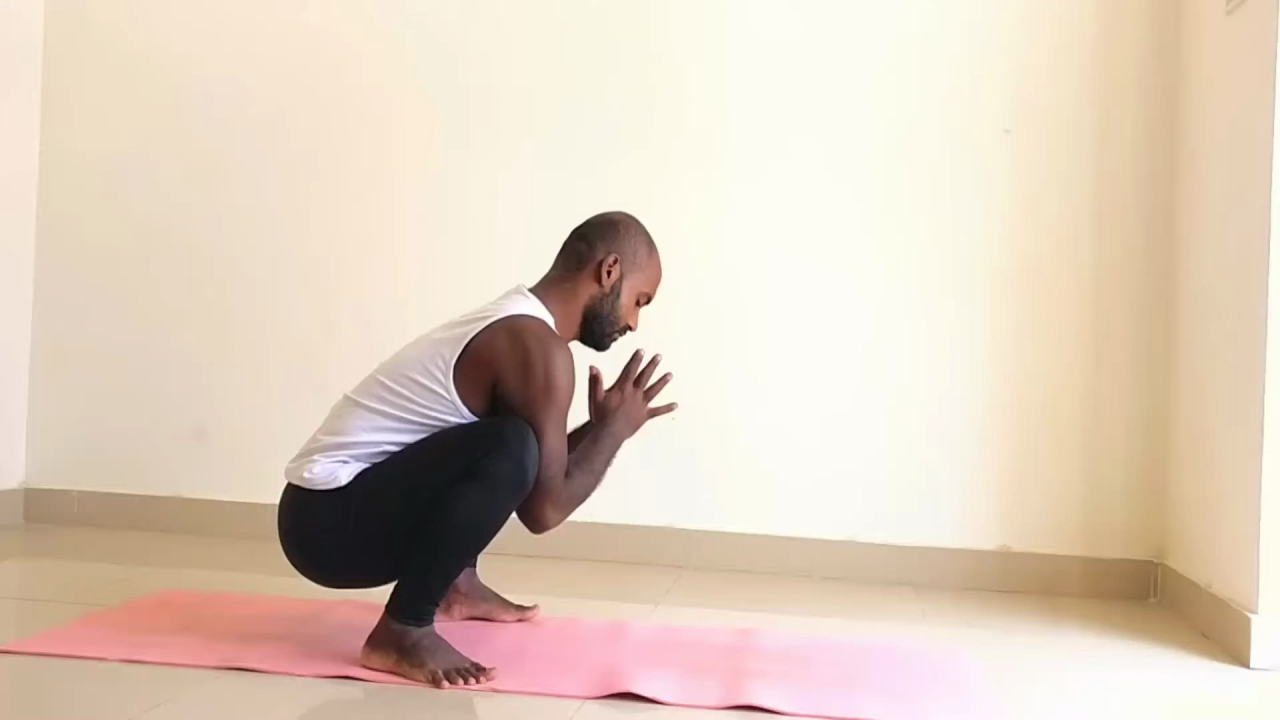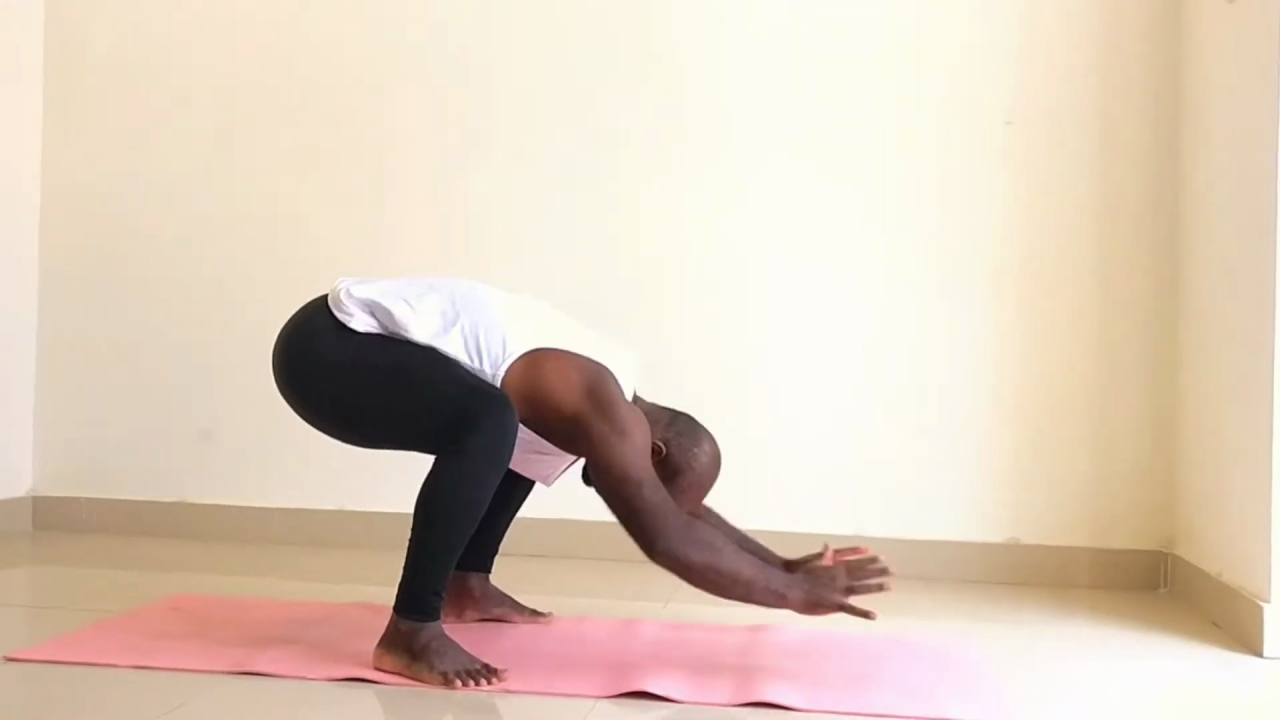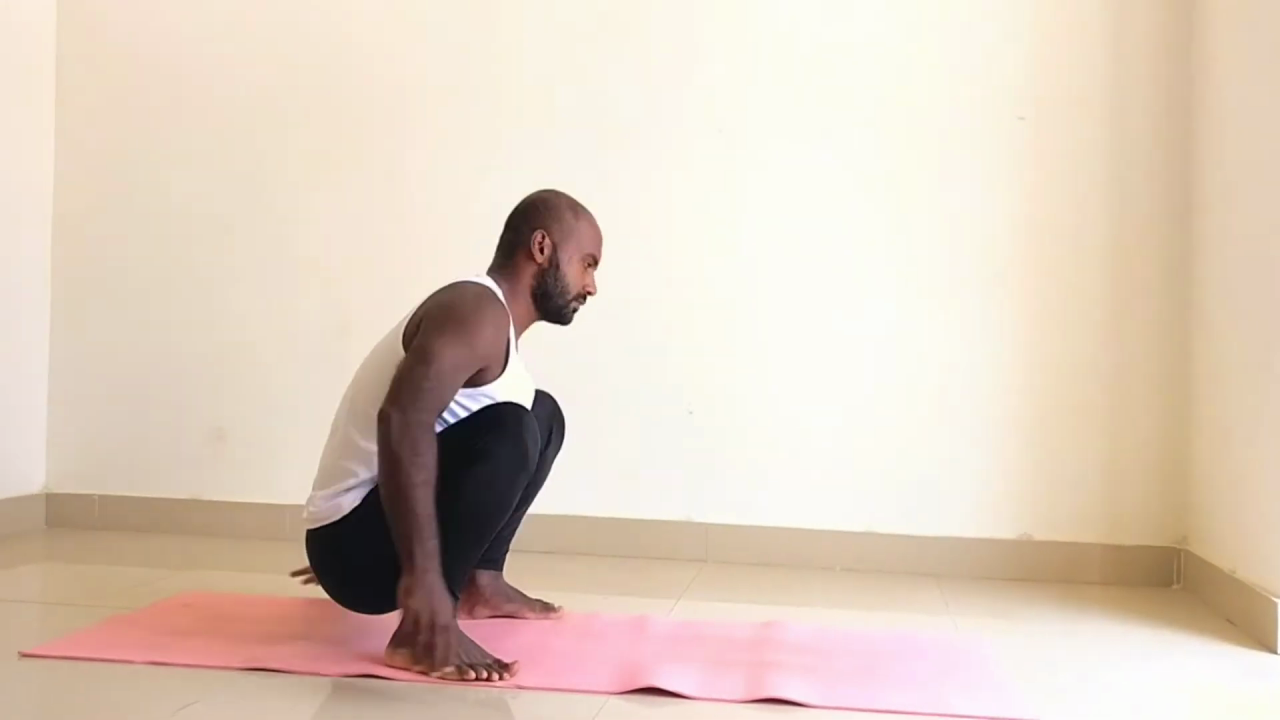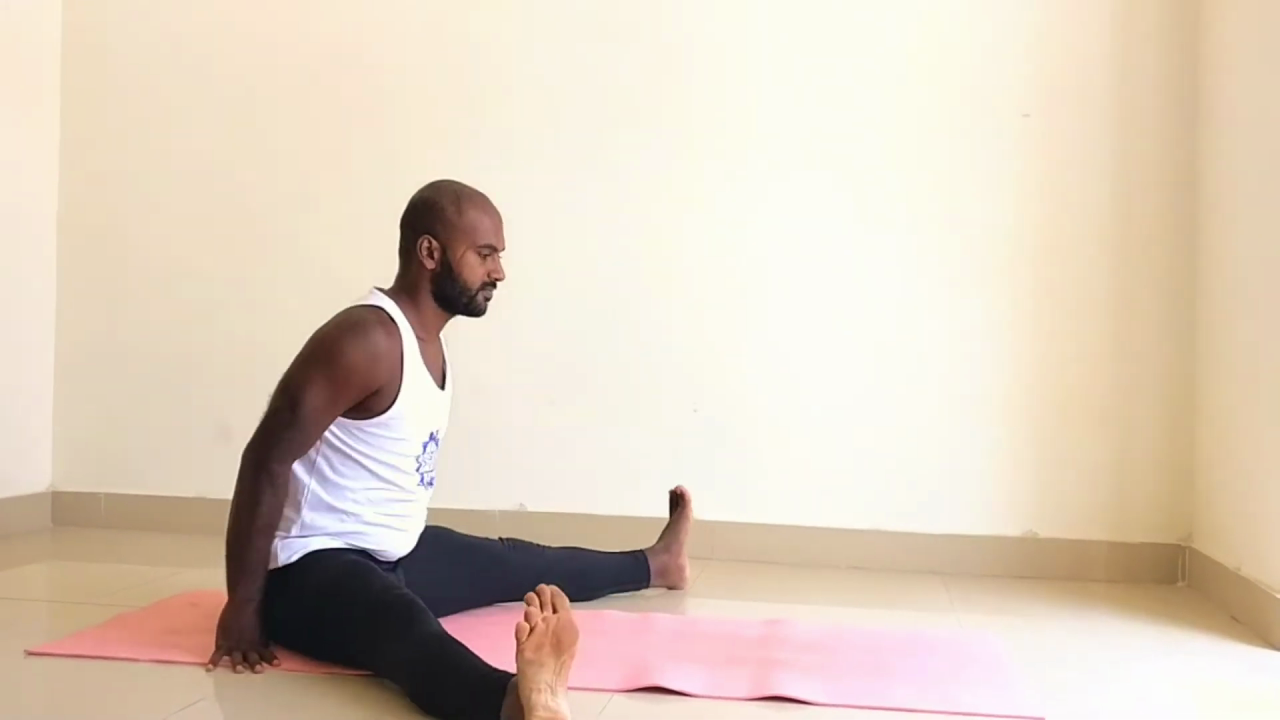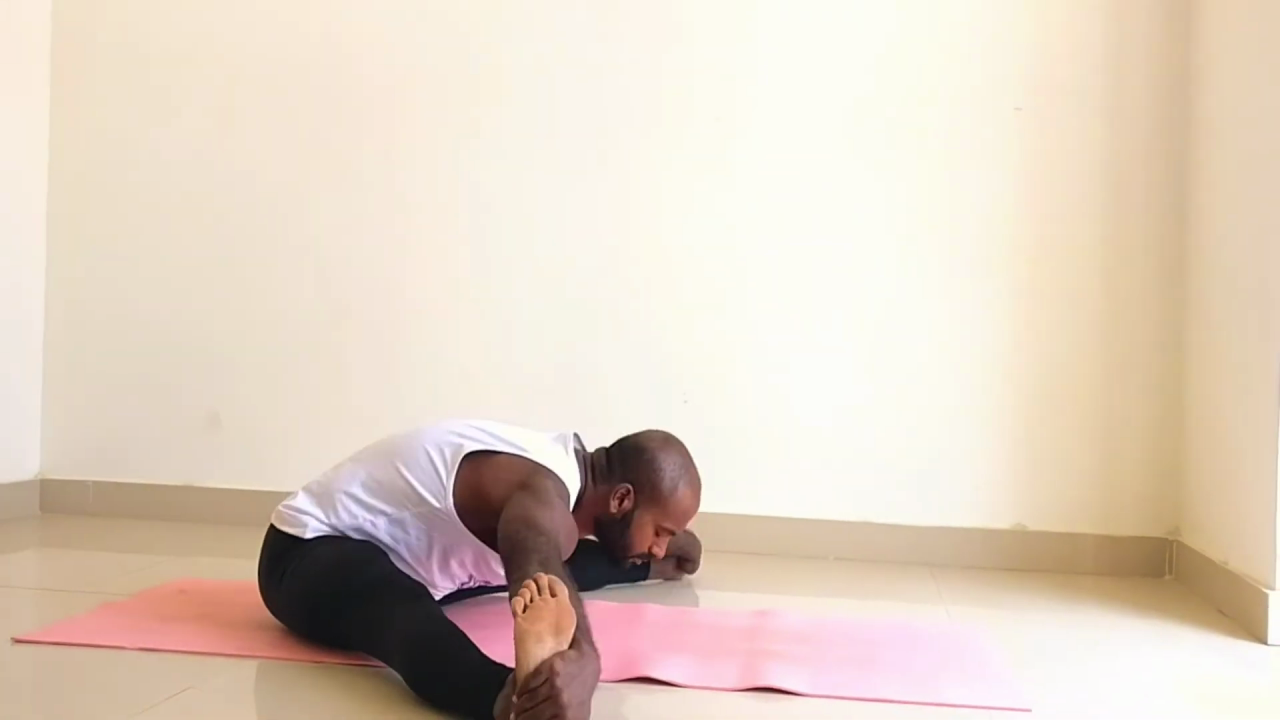
dt=0.5s
person 1, frame 1
left shoulder: (550, 360)
right shoulder: (525, 345)
right elbow: (537, 515)
left wrist: (613, 424)
right wrist: (608, 429)
right hip: (326, 518)
right knee: (520, 451)
left ankle: (453, 583)
right ankle: (399, 631)
person 1, frame 2
left shoulder: (617, 401)
right shoulder: (602, 409)
left elbow: (682, 510)
right elbow: (667, 539)
left wrist: (790, 570)
right wrist: (793, 590)
left hip: (364, 339)
right hip: (326, 345)
right knee: (487, 426)
left ankle: (466, 584)
right ankle: (410, 630)
person 1, frame 3
left shoulder: (493, 334)
right shoulder: (474, 312)
right elbow: (400, 429)
right wrist: (423, 569)
right hip: (354, 553)
left knee: (542, 414)
right knee: (506, 432)
left ankle: (476, 582)
right ankle: (420, 638)
person 1, frame 4
left shoulder: (422, 336)
right shoulder: (372, 339)
right elbow: (267, 458)
right wrist: (245, 603)
left hip: (387, 555)
right hip: (304, 572)
left knee: (511, 564)
right knee: (402, 623)
left ankle: (651, 566)
person 1, frame 5
left shoulder: (578, 470)
right shoulder: (544, 494)
right elbow: (540, 590)
left wrist: (679, 542)
right wrist: (583, 663)
left hip: (374, 542)
right hip: (308, 551)
right knee: (405, 608)
